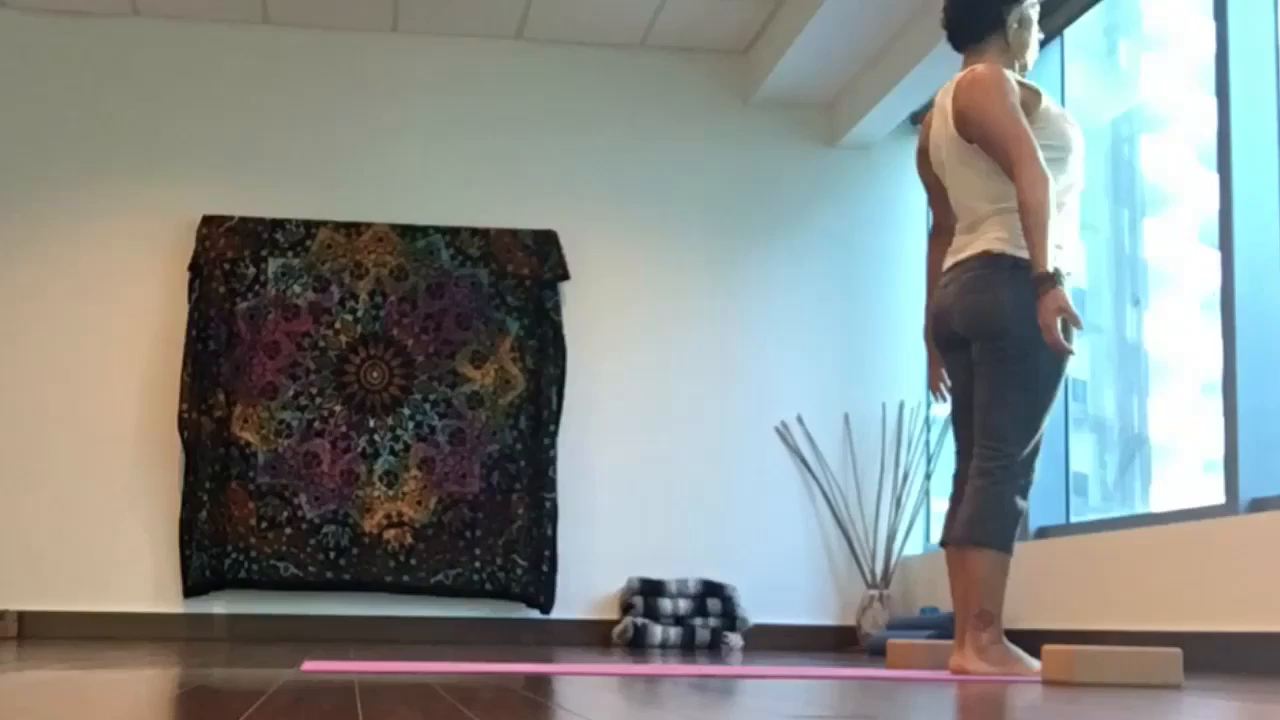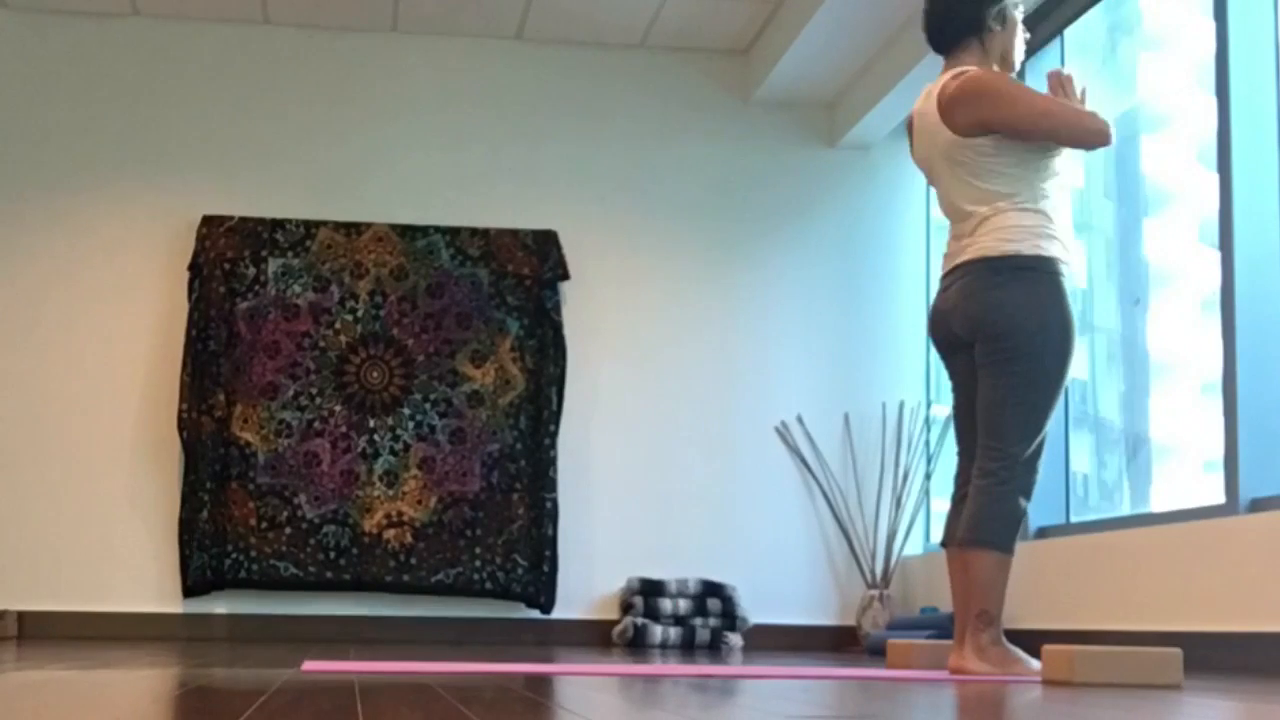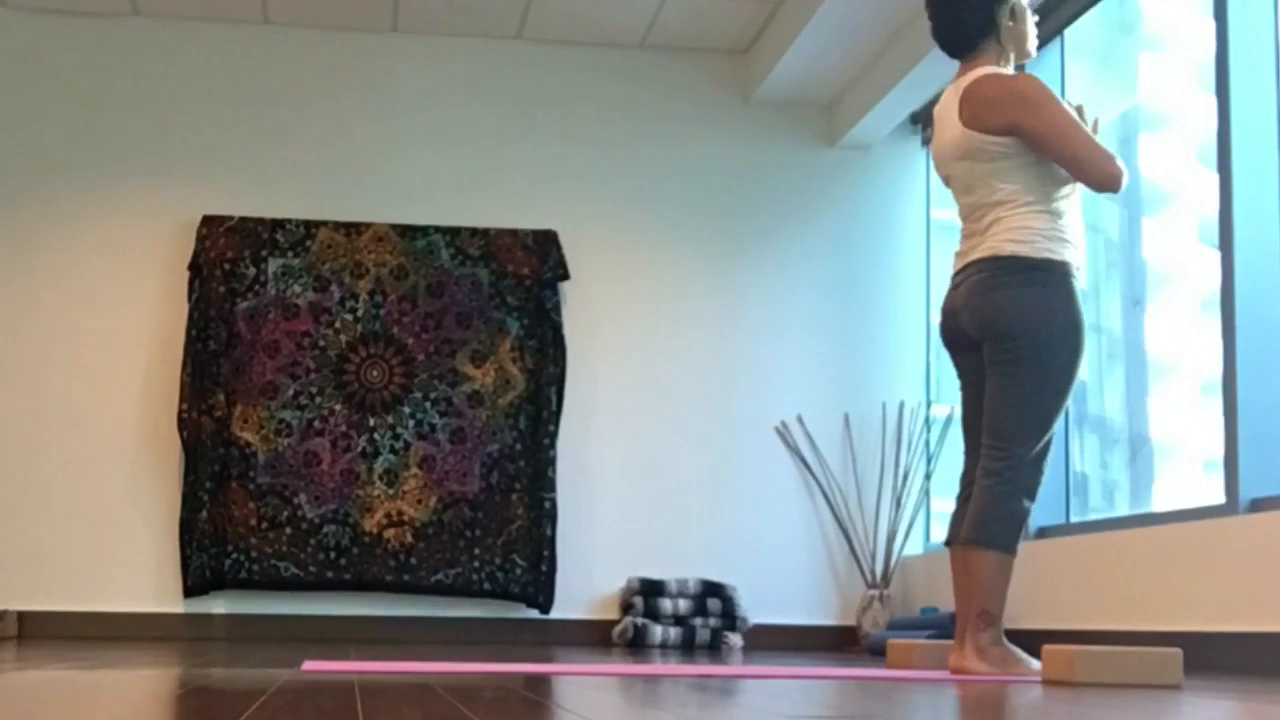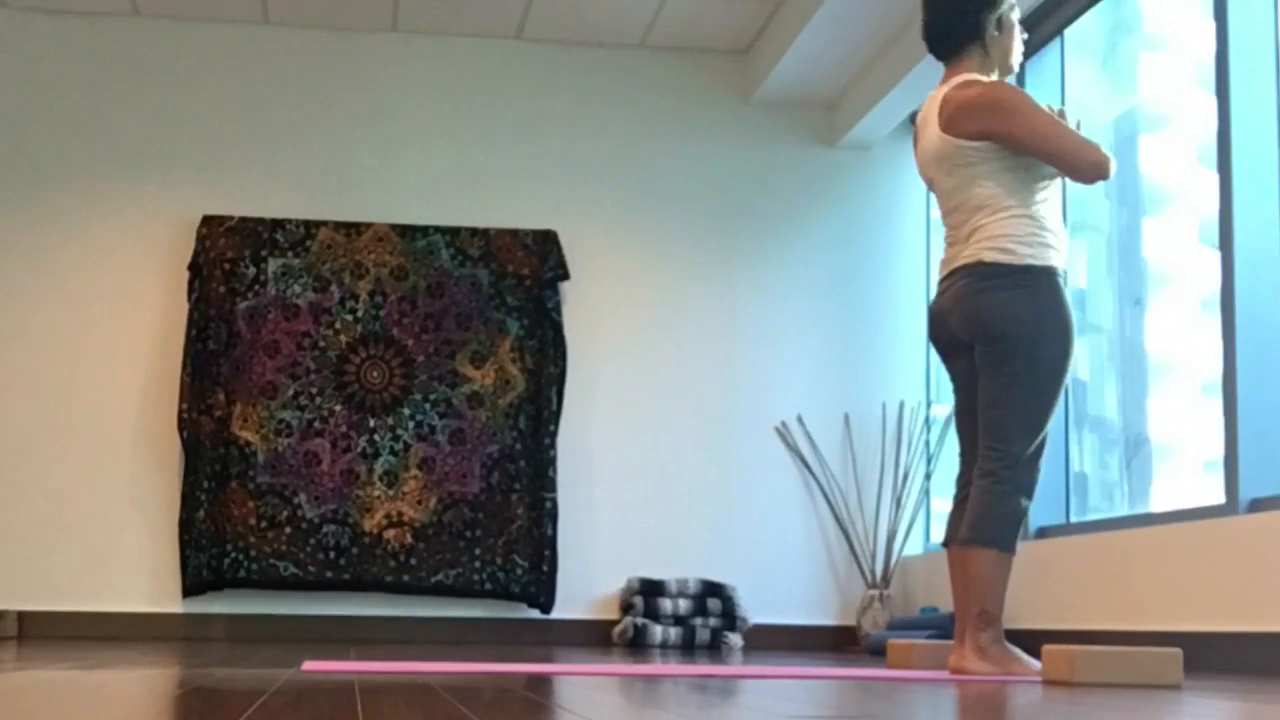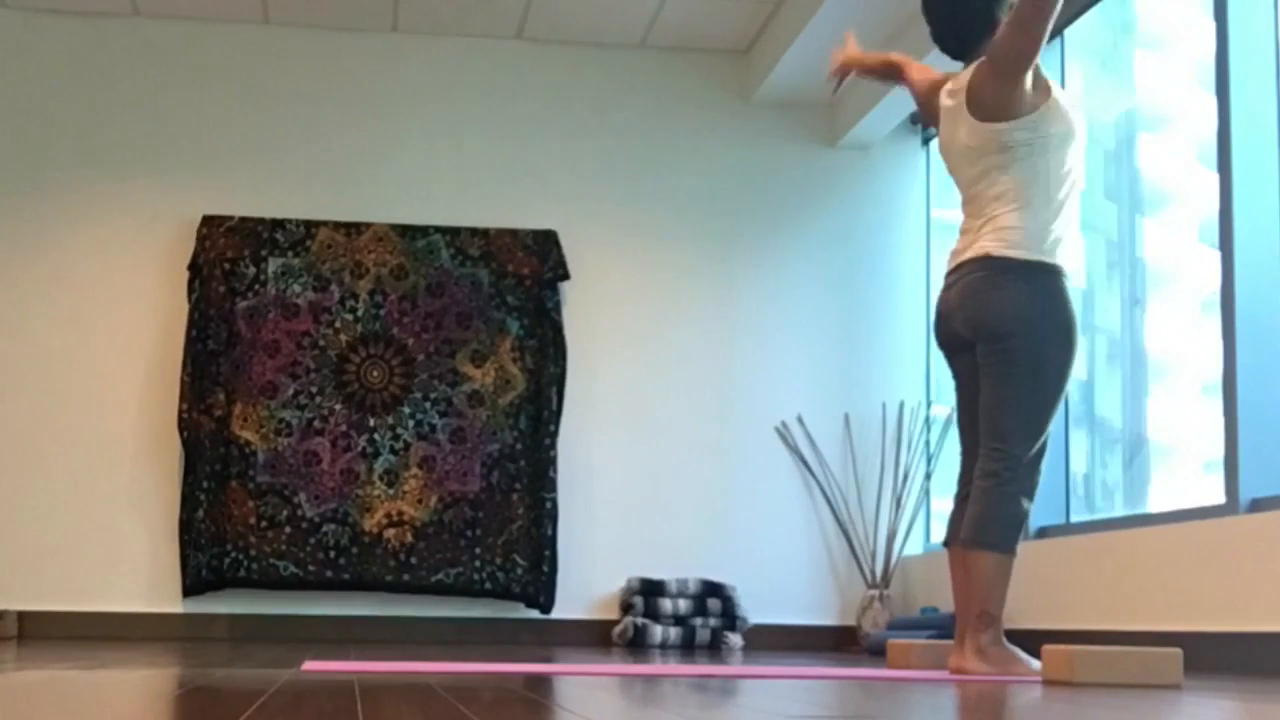
dt=1s
person 1, frame 1
left shoulder: (938, 115)
right shoulder: (991, 84)
right elbow: (1029, 177)
left wrist: (935, 329)
right wrist: (1047, 280)
left hip: (963, 291)
right hip: (1011, 283)
left knee: (979, 471)
right knee: (1002, 469)
left ankle: (969, 639)
right ankle: (983, 643)
person 1, frame 2
left shoulder: (925, 108)
right shoulder: (979, 87)
right elbow: (1093, 130)
right wrist: (1065, 98)
left hip: (961, 292)
right hip: (1018, 284)
left knee: (981, 471)
right knee: (1006, 470)
left ankle: (969, 640)
right ankle: (982, 642)
person 1, frame 3
left shoulder: (949, 108)
right shoulder: (1010, 90)
right elbow: (1107, 174)
left wrist: (1061, 136)
right wrist: (1082, 134)
left hip: (973, 291)
right hip: (1028, 286)
left knee: (984, 472)
right knee: (1011, 469)
left ankle: (969, 639)
right ankle: (984, 643)
person 1, frame 4
left shoulder: (932, 114)
right shoulder: (985, 97)
right elbow: (1094, 165)
left wrist: (1045, 140)
right wrist: (1064, 133)
left hip: (961, 297)
right hip: (1015, 291)
left knee: (980, 471)
right knee: (1007, 469)
left ankle: (968, 640)
right ankle: (983, 642)
person 1, frame 5
left shoulder: (952, 92)
right shoulder: (1005, 79)
left elbow: (908, 67)
left wrist: (862, 58)
left hip: (966, 291)
right hip: (1022, 286)
left knee: (984, 470)
right knee: (1008, 468)
left ankle: (969, 638)
right ankle: (982, 643)
